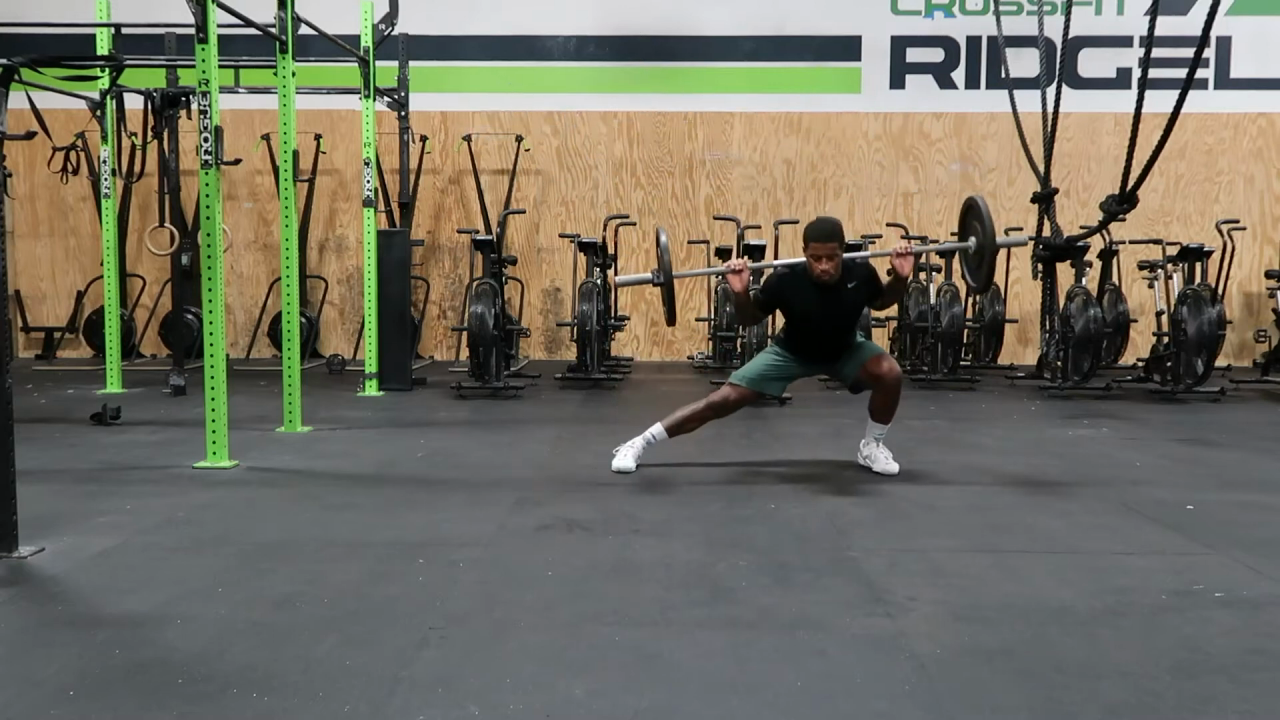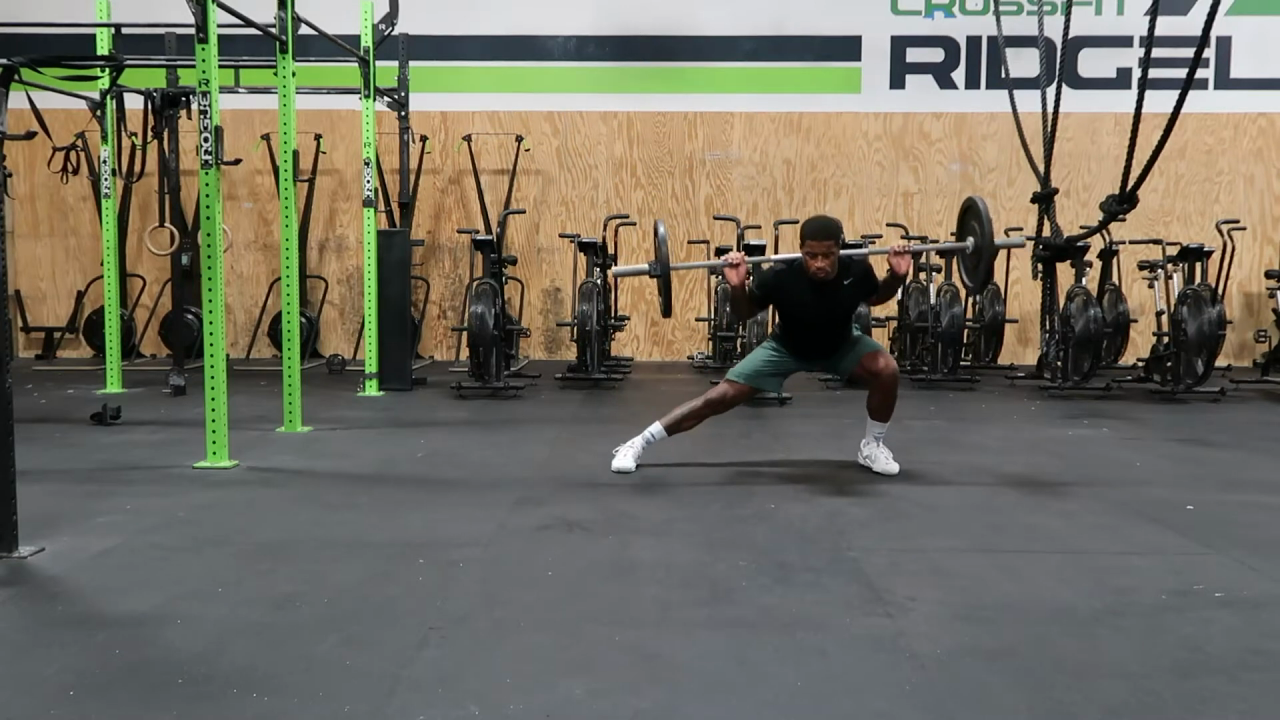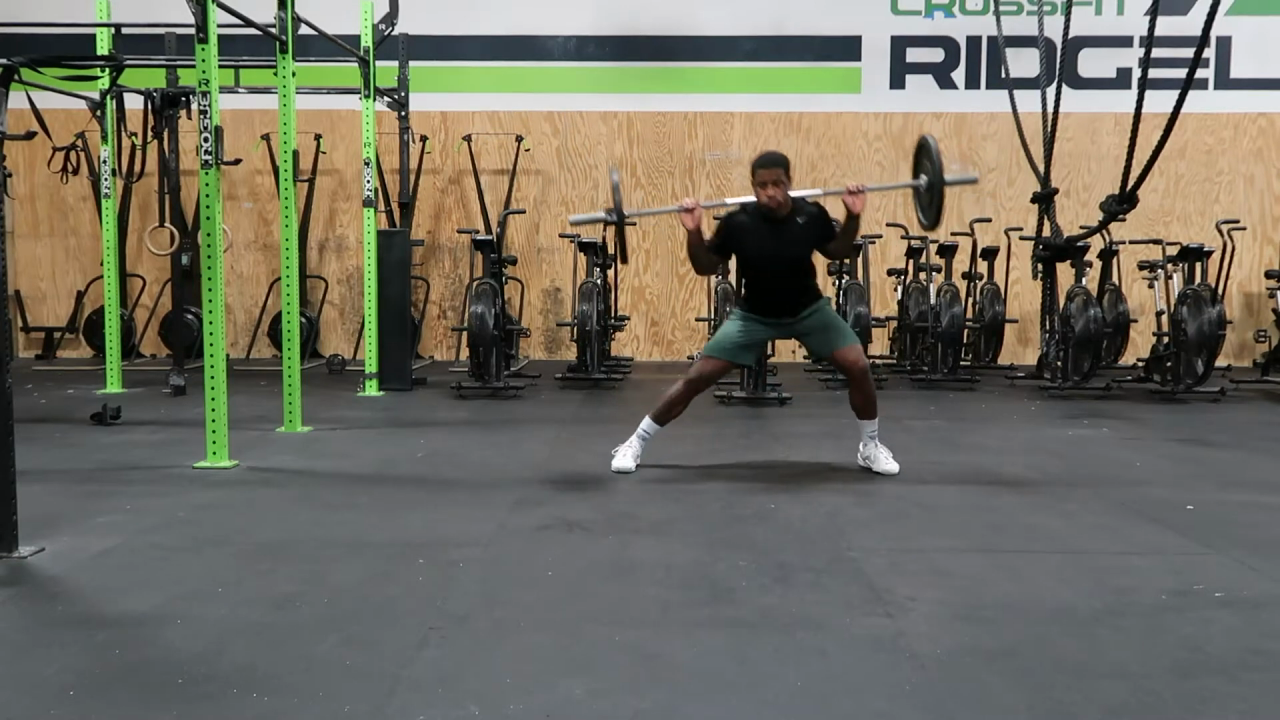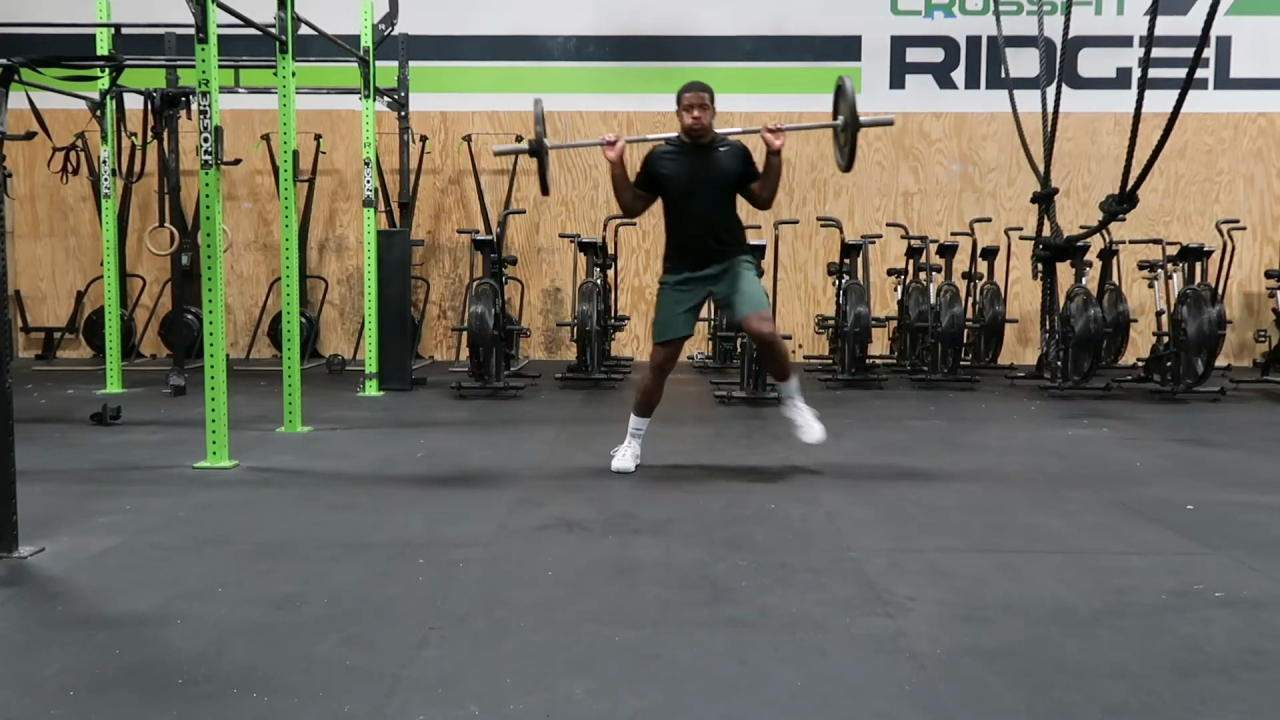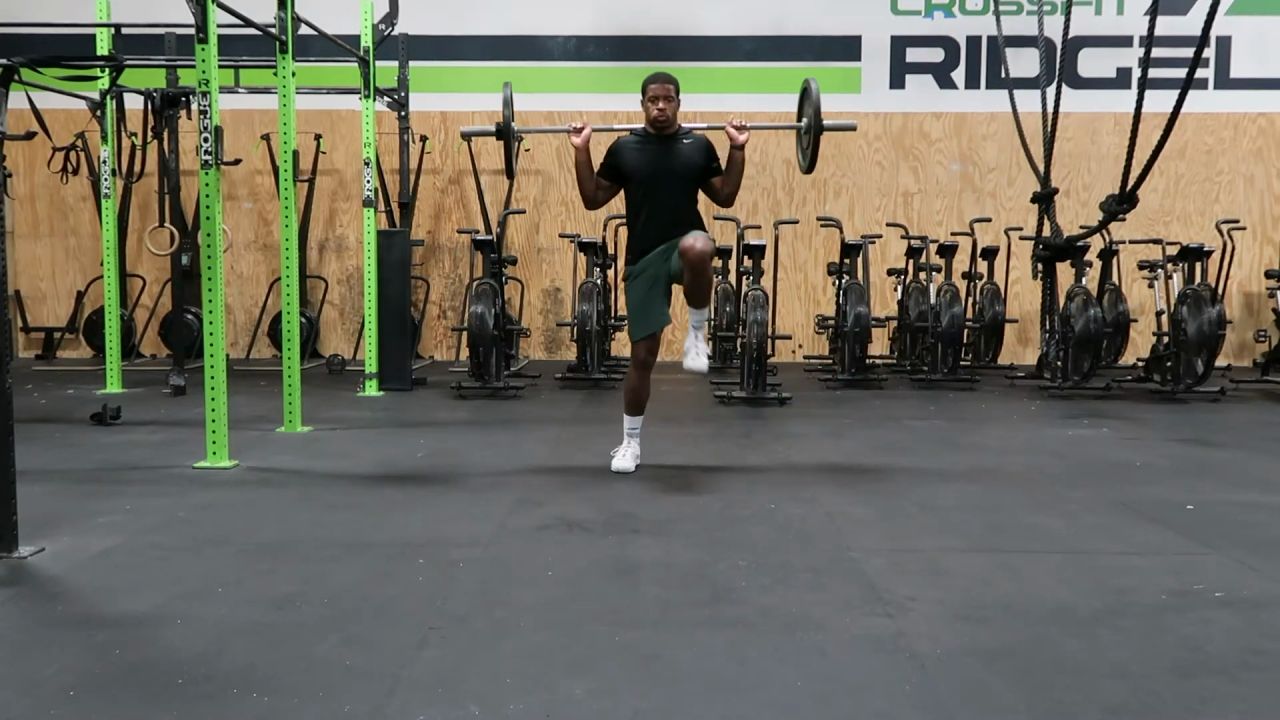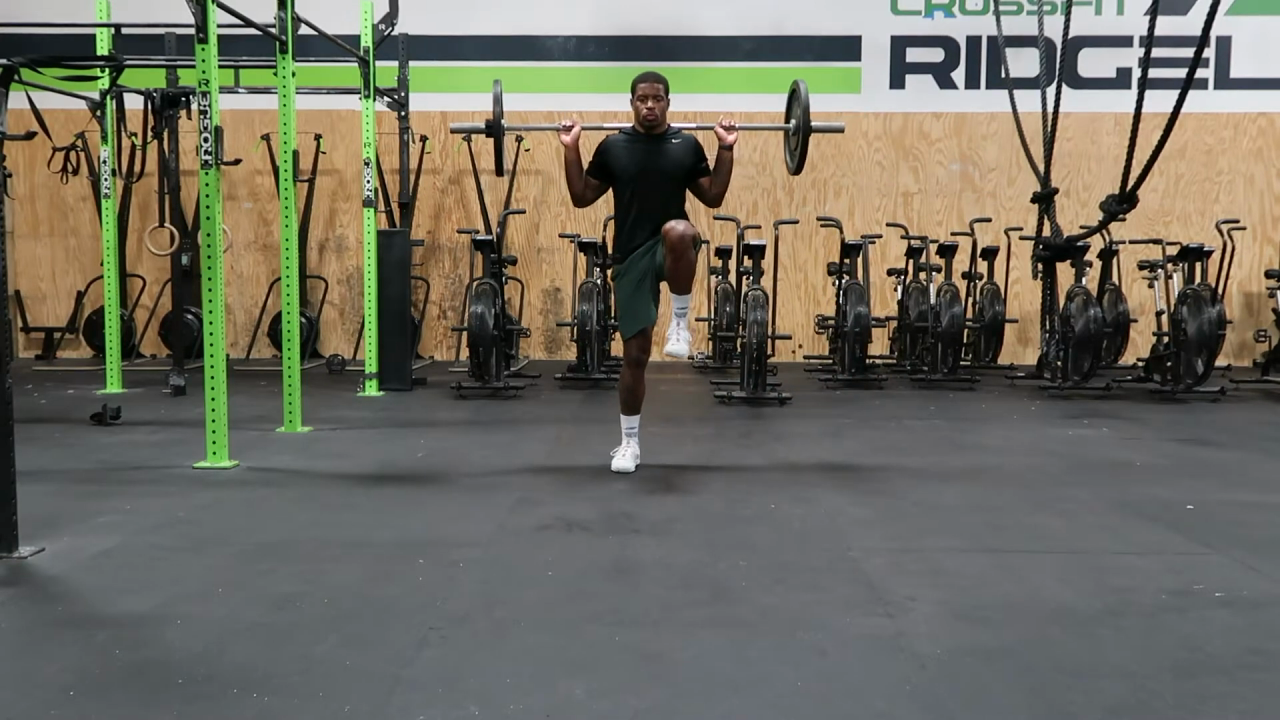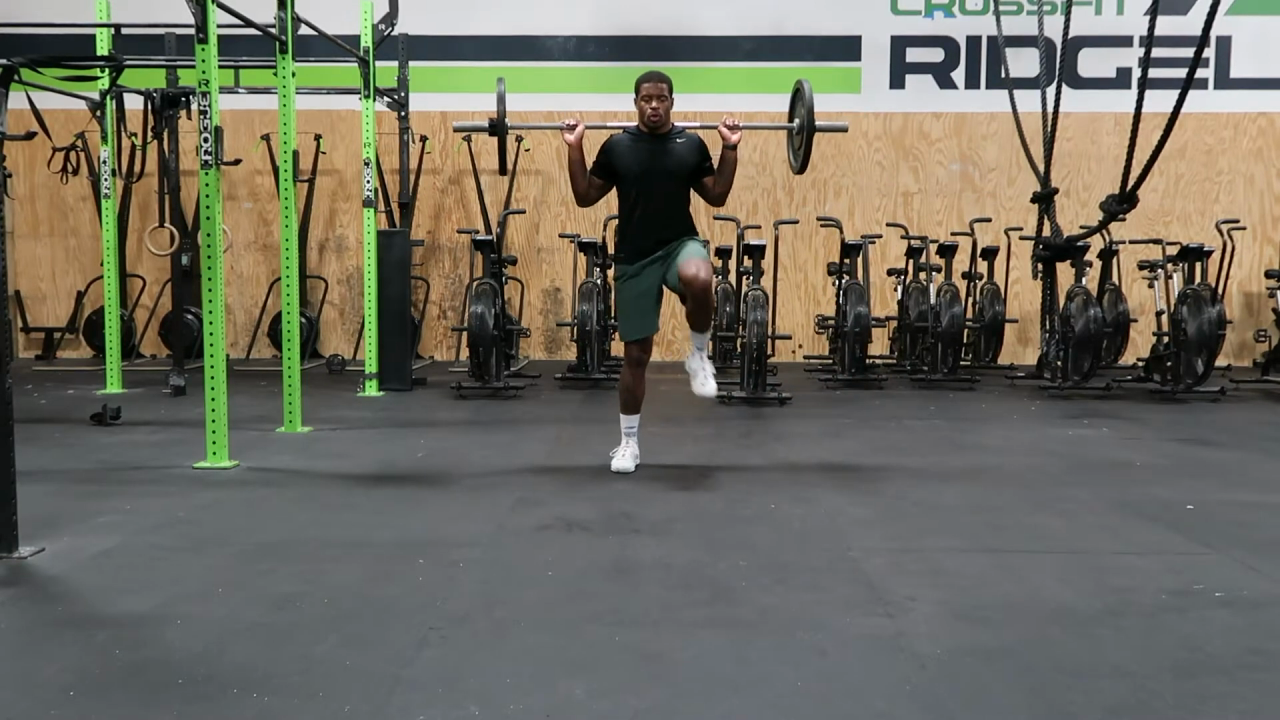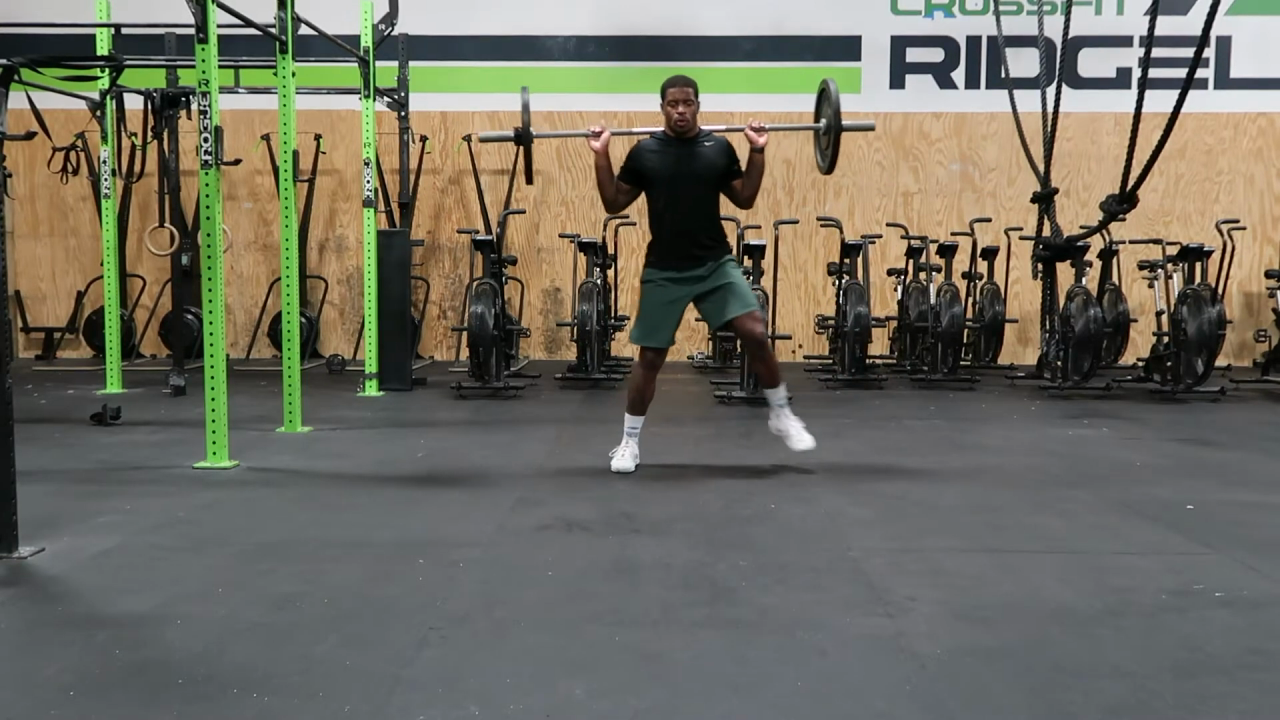
dt=0.3s
person 1, frame 1
left shoulder: (860, 273)
right shoulder: (785, 280)
left elbow: (881, 302)
right elbow: (749, 319)
left wrist: (901, 278)
right wrist: (740, 291)
left hip: (844, 350)
right hip: (791, 354)
left knee: (890, 374)
right knee: (722, 401)
left ankle: (872, 446)
right ankle: (638, 444)
person 1, frame 2
left shoulder: (857, 269)
right shoulder: (780, 276)
left elbow: (877, 298)
right elbow: (744, 313)
left wrist: (897, 275)
right wrist: (737, 286)
left hip: (841, 343)
right hip: (787, 347)
left knee: (886, 370)
right knee: (720, 396)
left ankle: (872, 447)
right ankle: (637, 444)
person 1, frame 3
left shoulder: (811, 214)
right shoulder: (736, 222)
left elbow: (837, 252)
right elbow: (705, 267)
left wrist: (854, 216)
right wrist: (694, 232)
left hip: (808, 309)
right hip: (753, 314)
left knee: (857, 366)
right knee: (697, 377)
left ankle: (871, 446)
right ankle: (636, 442)
person 1, frame 4
left shoulder: (734, 151)
right shoulder: (660, 157)
left elbow: (764, 201)
right elbow: (631, 208)
left wrist: (774, 154)
right wrist: (616, 164)
left hip: (733, 264)
right hip: (680, 272)
left knee: (764, 333)
right knee: (661, 358)
left ankle: (795, 403)
right ankle: (632, 442)
person 1, frame 5
left shoulder: (698, 145)
right shoulder: (624, 148)
left elbow: (725, 197)
right elbow: (593, 199)
left wrist: (737, 148)
right wrist: (581, 150)
left hip: (685, 246)
right hip: (642, 260)
left knee: (697, 247)
right knee: (642, 355)
left ankle: (697, 335)
right ankle: (631, 442)
person 1, frame 6
left shoulder: (687, 145)
right shoulder: (613, 146)
left elbow: (713, 197)
right elbow: (581, 198)
left wrist: (726, 149)
right wrist: (571, 149)
left hip: (671, 245)
right hip: (630, 256)
left knee: (679, 233)
right knee: (635, 352)
left ankle: (680, 322)
right ankle: (629, 442)
person 1, frame 7
left shoulder: (691, 144)
right shoulder: (617, 146)
left elbow: (717, 196)
right elbow: (585, 197)
left wrist: (730, 148)
right wrist: (574, 147)
left hip: (680, 246)
right hip: (634, 260)
left knee: (699, 280)
right knee: (635, 354)
left ankle: (700, 354)
right ankle: (628, 443)
person 1, frame 8
left shoulder: (718, 147)
right shoulder: (644, 151)
left elbow: (744, 199)
right elbow: (614, 204)
left wrist: (757, 151)
right wrist: (601, 156)
left hip: (717, 263)
right hip: (663, 271)
left knee: (756, 336)
right knee: (651, 357)
left ankle: (782, 416)
right ankle: (629, 442)
